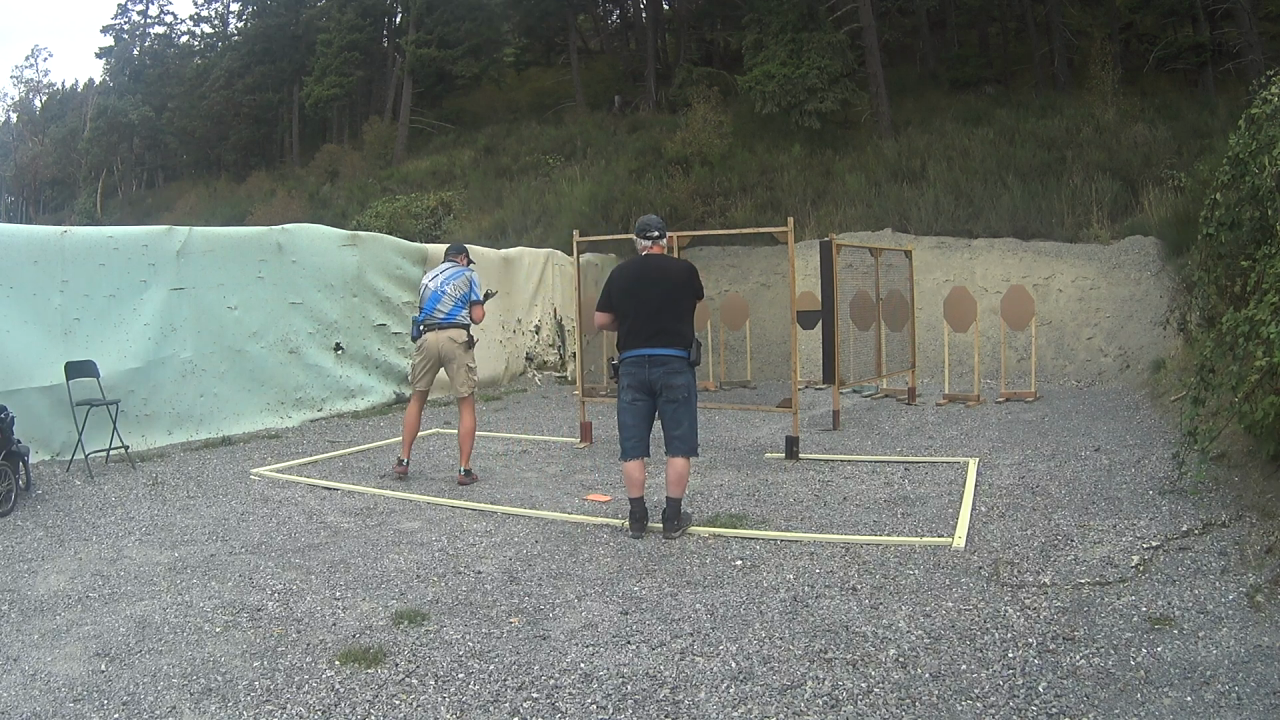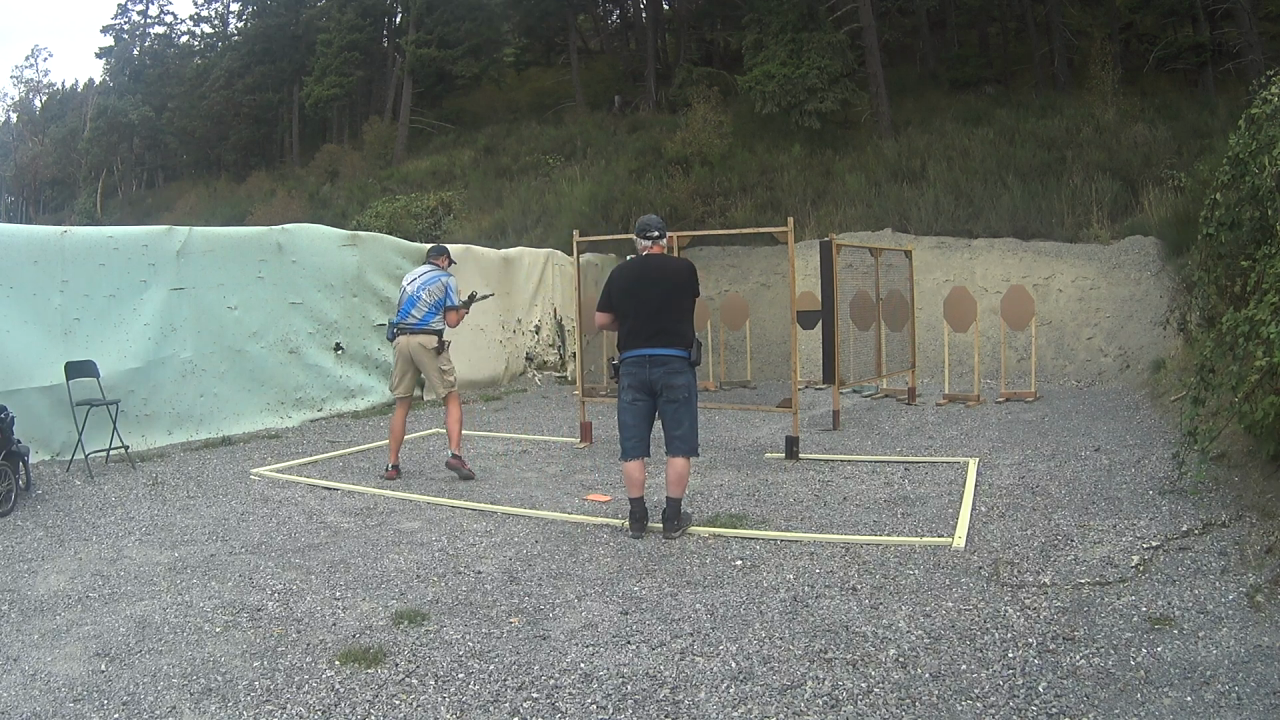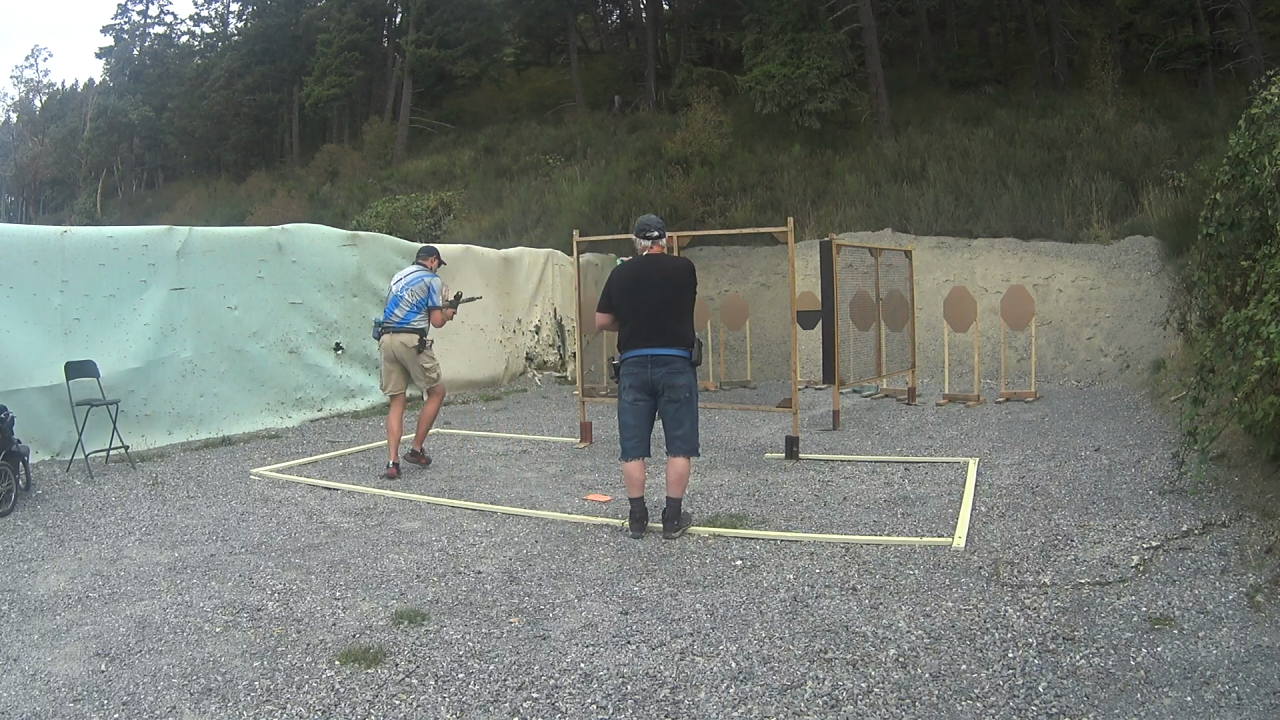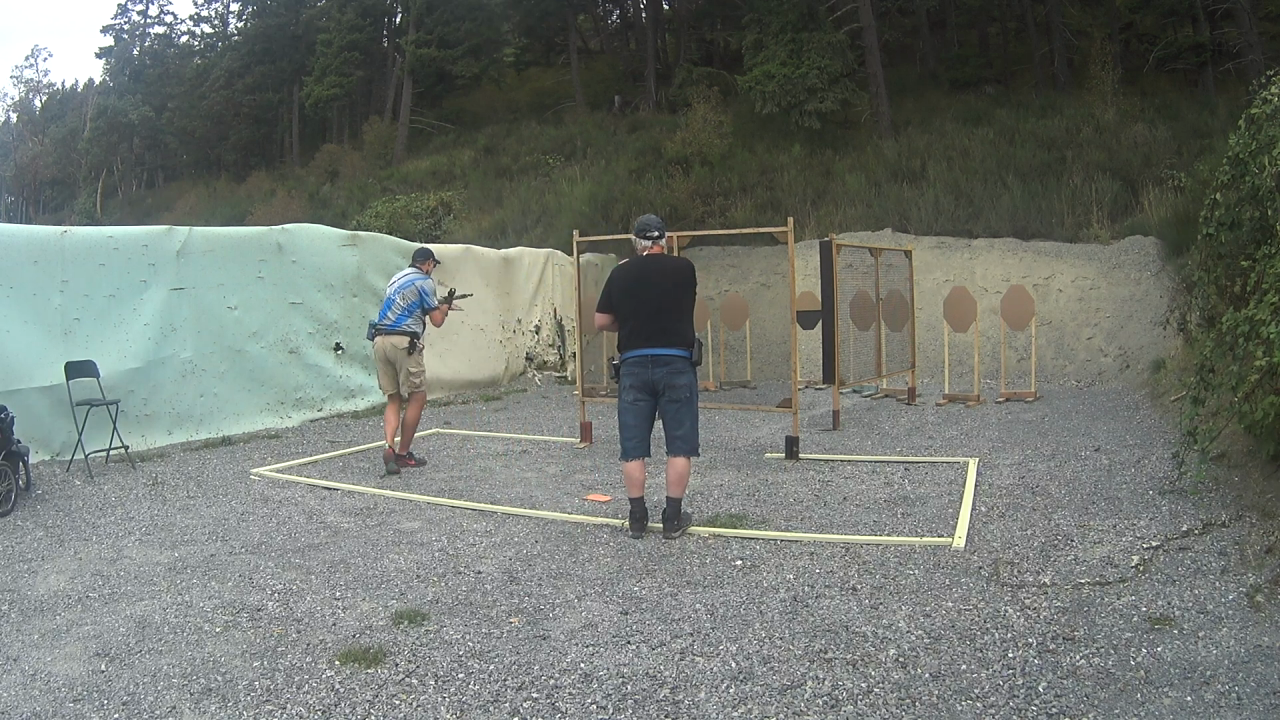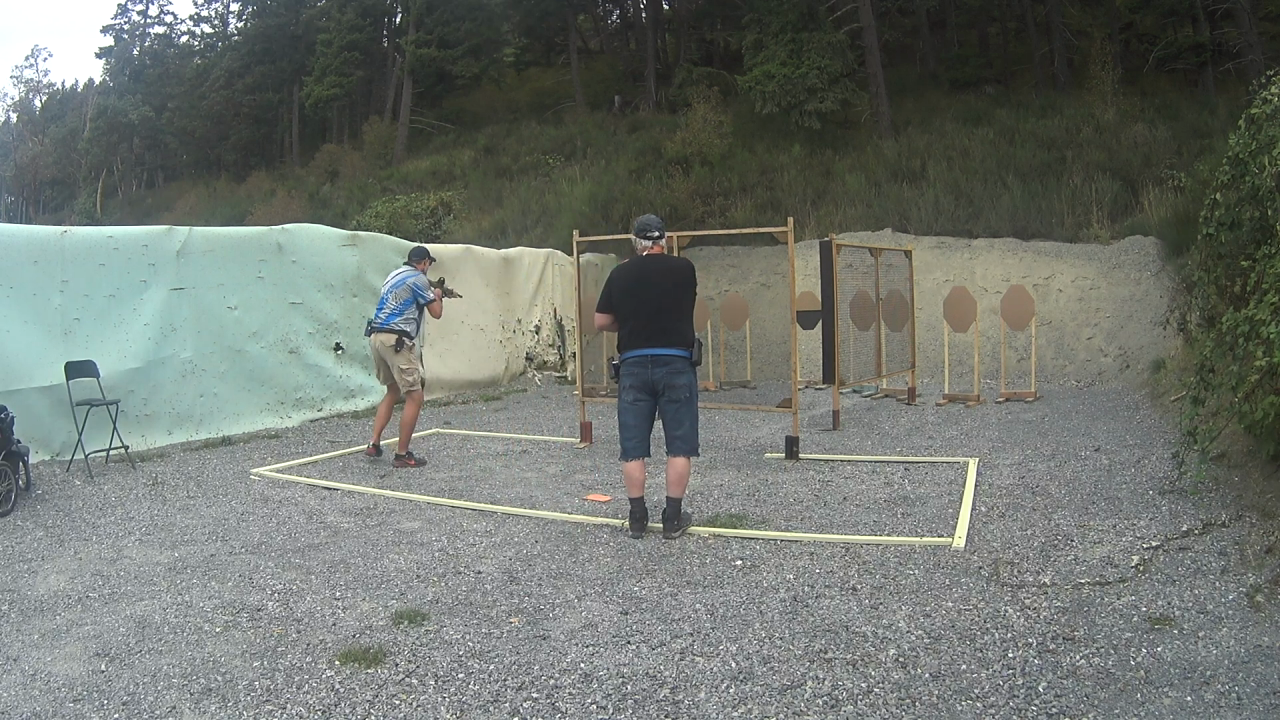
dt=0.2s
person 1, frame 1
left shoulder: (620, 273)
right shoulder: (684, 270)
left elbow: (601, 321)
right elbow: (698, 297)
left hip: (633, 365)
right hip: (674, 364)
left knee: (633, 447)
right knee: (678, 446)
left ankle: (637, 517)
right ankle: (673, 518)
person 1, frame 2
left shoulder: (620, 273)
right shoulder: (684, 269)
left elbow: (602, 321)
left hip: (633, 365)
right hip: (674, 364)
left knee: (633, 447)
right knee: (678, 445)
left ankle: (637, 518)
right ankle: (673, 518)
person 1, frame 3
left shoulder: (620, 273)
right shoulder: (684, 268)
left elbow: (602, 322)
left hip: (634, 365)
right hip: (675, 364)
left knee: (633, 447)
right knee: (679, 445)
left ankle: (637, 518)
right ankle: (673, 518)
person 1, frame 4
left shoulder: (620, 273)
right shoulder: (684, 268)
left elbow: (601, 322)
left hip: (634, 366)
right hip: (676, 364)
left knee: (633, 447)
right knee: (679, 445)
left ankle: (637, 518)
right ankle: (673, 518)
person 1, frame 5
left shoulder: (620, 274)
right shoulder: (684, 268)
left elbow: (601, 322)
left hip: (633, 366)
right hip: (675, 364)
left knee: (633, 446)
right knee: (679, 445)
left ankle: (637, 517)
right ankle: (673, 518)
person 2, frame 1
left shoulder: (427, 277)
right shoulder: (468, 274)
right elbow: (477, 317)
right wrist: (478, 307)
left hip: (427, 339)
right hip: (456, 339)
left knee: (417, 400)
right knee: (466, 405)
left ankle: (403, 460)
right ankle: (464, 469)
person 2, frame 2
left shoulder: (409, 277)
right shoulder: (447, 279)
right elbow: (452, 322)
right wrist: (461, 313)
left hip: (402, 342)
right hip: (429, 342)
left knee: (402, 405)
right knee: (452, 400)
left ankle: (393, 465)
right ankle: (455, 456)
person 2, frame 3
left shoulder: (399, 276)
right shoulder: (432, 280)
right elbow: (437, 321)
left wrist: (441, 303)
right wrist: (447, 313)
left hip: (387, 340)
right hip: (413, 341)
left knee: (397, 403)
right knee: (436, 392)
left ankle: (393, 463)
right ankle: (416, 448)
person 2, frame 4
left shoulder: (397, 278)
right shoulder: (425, 282)
right elbow: (436, 322)
left wrist: (437, 305)
right wrist: (445, 308)
left hip: (381, 341)
right hip: (404, 343)
left knee: (394, 400)
right knee: (416, 398)
left ankle: (390, 448)
right ankle: (403, 453)
person 2, frame 5
left shoulder: (395, 275)
right shoulder: (418, 278)
right elbow: (436, 313)
left wrist: (430, 294)
right wrist: (437, 297)
left hip: (379, 338)
right hip: (397, 342)
left knee: (393, 392)
right knee: (414, 397)
left ankle: (374, 443)
right ankle: (402, 454)
